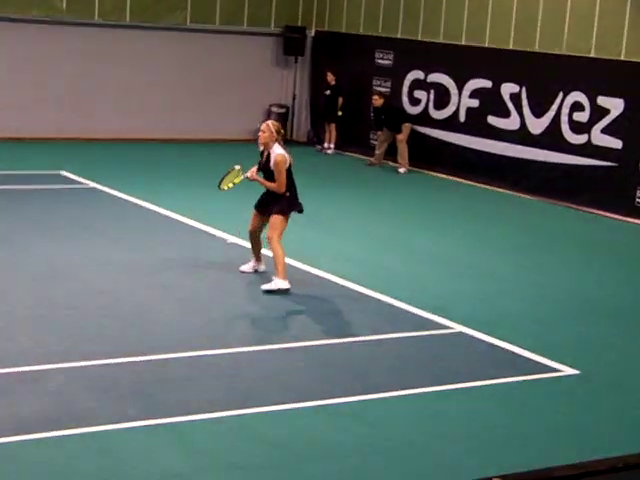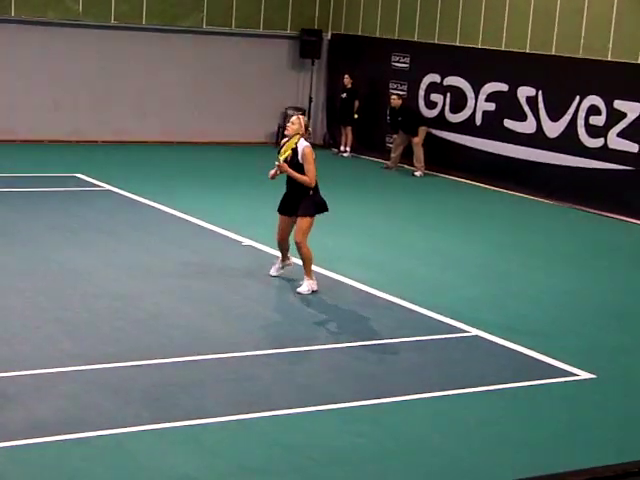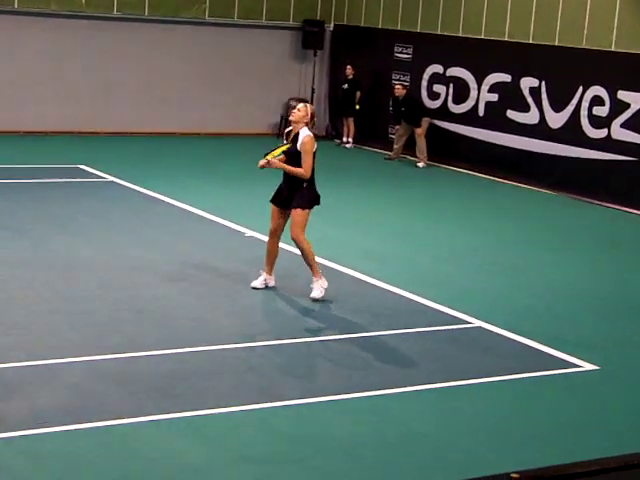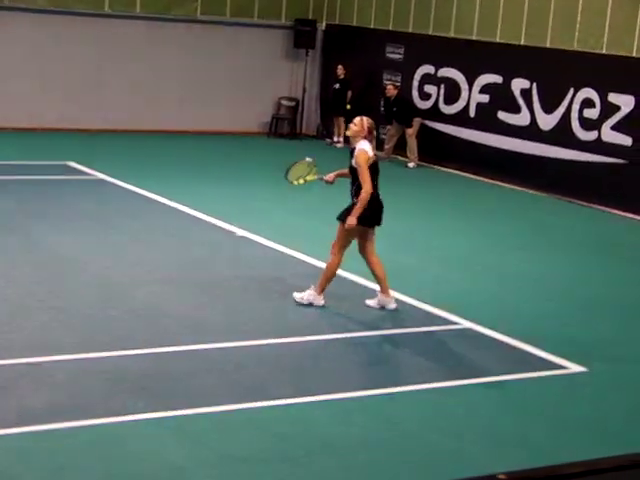
dt=0.7s
person 1, frame 1
left shoulder: (278, 157)
right shoulder: (264, 149)
left elbow: (280, 188)
left wrist: (257, 179)
right wrist: (256, 169)
left hip: (284, 198)
right hip: (269, 195)
left knee: (273, 237)
right knee: (253, 231)
left ankle: (281, 279)
right ankle: (257, 262)
person 1, frame 2
left shoulder: (305, 149)
right shoulder: (285, 144)
left elbow: (311, 182)
left wrist: (288, 171)
right wrist: (277, 170)
left hip: (308, 198)
right hip: (290, 196)
left knee: (299, 240)
right knee: (281, 237)
left ankle: (310, 279)
right ankle: (284, 260)
person 1, frame 3
left shoulder: (306, 138)
right shoulder: (289, 133)
left elbow: (305, 172)
left wrist: (278, 166)
right wrist: (270, 161)
left hip: (303, 190)
right hip: (287, 187)
left knee: (297, 236)
right knee: (274, 233)
left ankle: (319, 278)
right ankle: (268, 276)
person 1, frame 4
left shoulder: (361, 152)
right shoulder: (363, 148)
left elbow: (366, 189)
left wrist: (353, 216)
right wrist: (336, 174)
left hip: (364, 206)
right hip: (372, 206)
left knee: (337, 249)
right knee: (367, 252)
left ankle: (316, 294)
right ankle: (386, 296)
